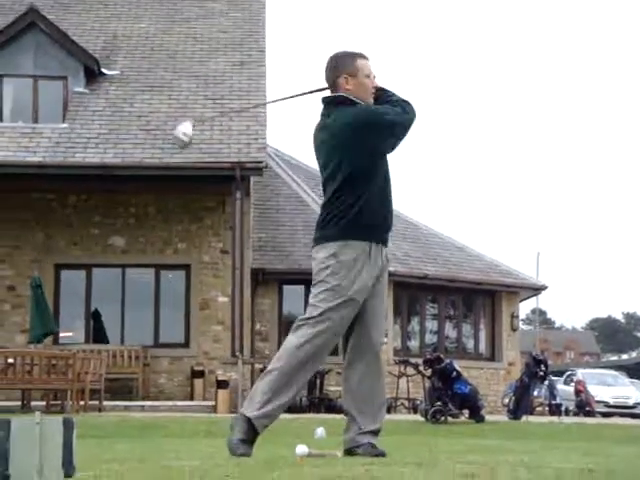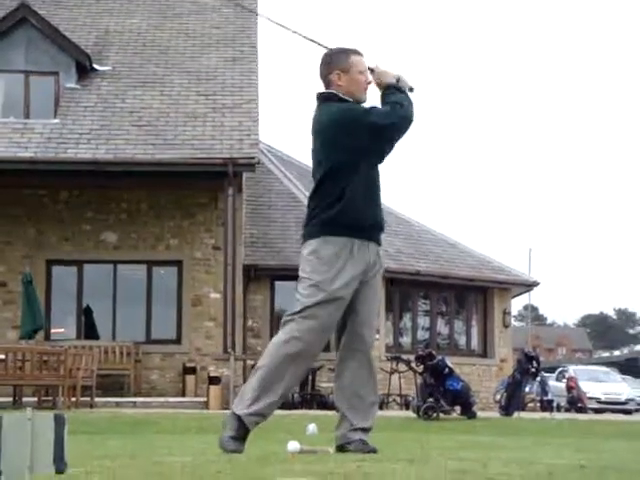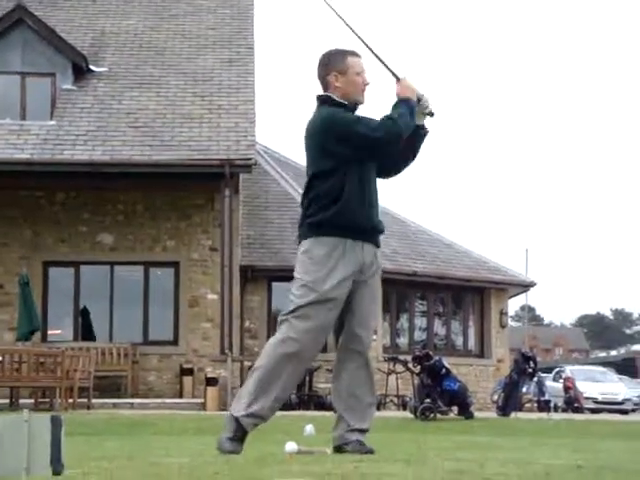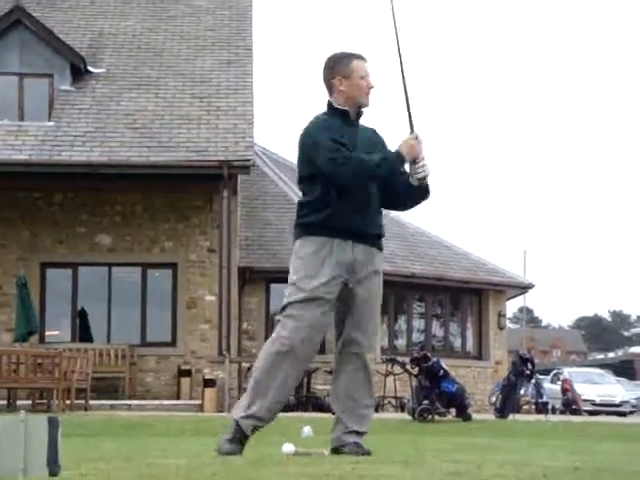
dt=0.2s
person 1, frame 1
left shoulder: (330, 122)
right shoulder: (362, 119)
right elbow: (404, 111)
left wrist: (368, 94)
right wrist: (376, 94)
left hip: (367, 248)
right hip: (347, 248)
left knee: (368, 345)
right knee: (313, 334)
left ankle: (361, 434)
right ankle: (252, 417)
person 1, frame 2
left shoulder: (346, 120)
right shoulder: (340, 116)
left elbow: (383, 135)
right elbow: (399, 117)
left wrist: (390, 87)
right wrist: (392, 85)
left hip: (364, 245)
right hip: (333, 244)
left knee: (360, 342)
right knee: (301, 333)
left ankle: (353, 430)
right ankle: (242, 416)
person 1, frame 3
left shoulder: (352, 125)
right shoulder: (328, 121)
left elbow: (390, 162)
right elbow: (386, 135)
left wrist: (417, 121)
right wrist: (406, 102)
left hip: (364, 247)
right hip: (328, 244)
left knee: (357, 344)
right knee: (297, 334)
left ankle: (351, 431)
right ankle: (241, 418)
person 1, frame 4
left shoulder: (369, 137)
right shoulder: (319, 131)
left elbow: (395, 195)
right elbow: (349, 173)
left wrist: (418, 180)
right wrist: (397, 156)
left hip: (367, 251)
right hip: (321, 246)
left knee: (358, 346)
right knee: (293, 336)
left ankle: (348, 433)
right ankle: (243, 423)
